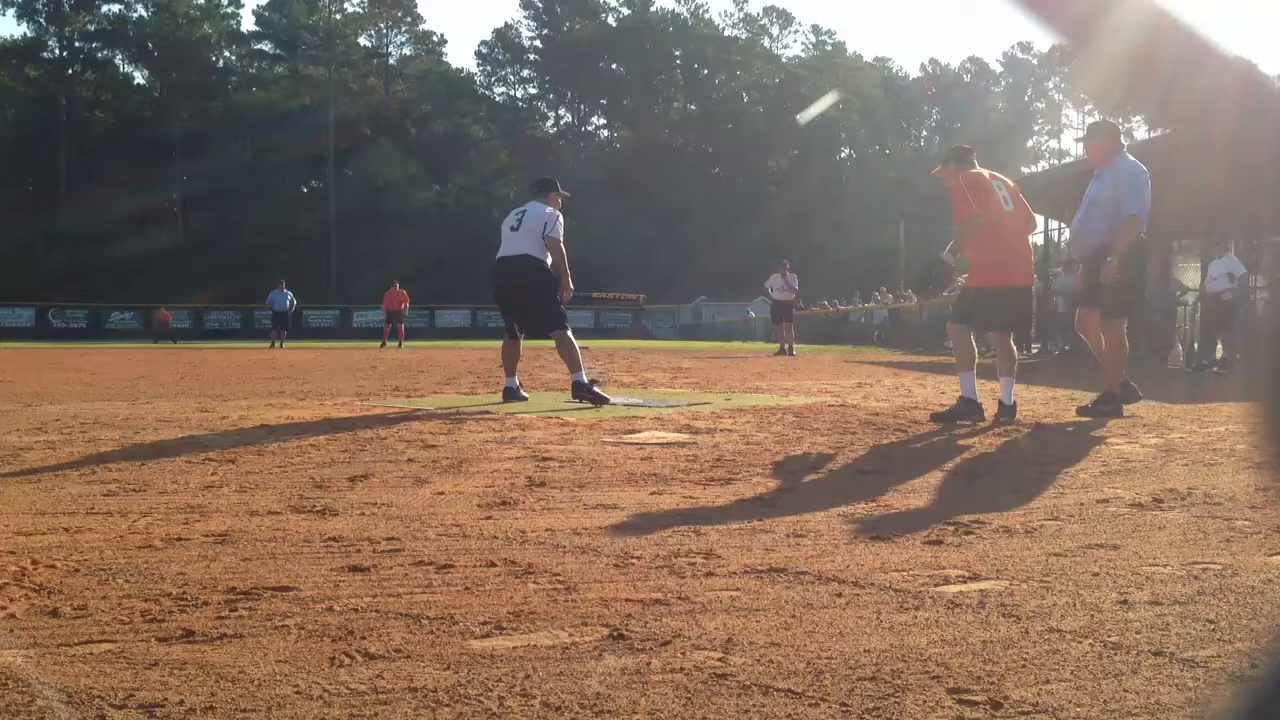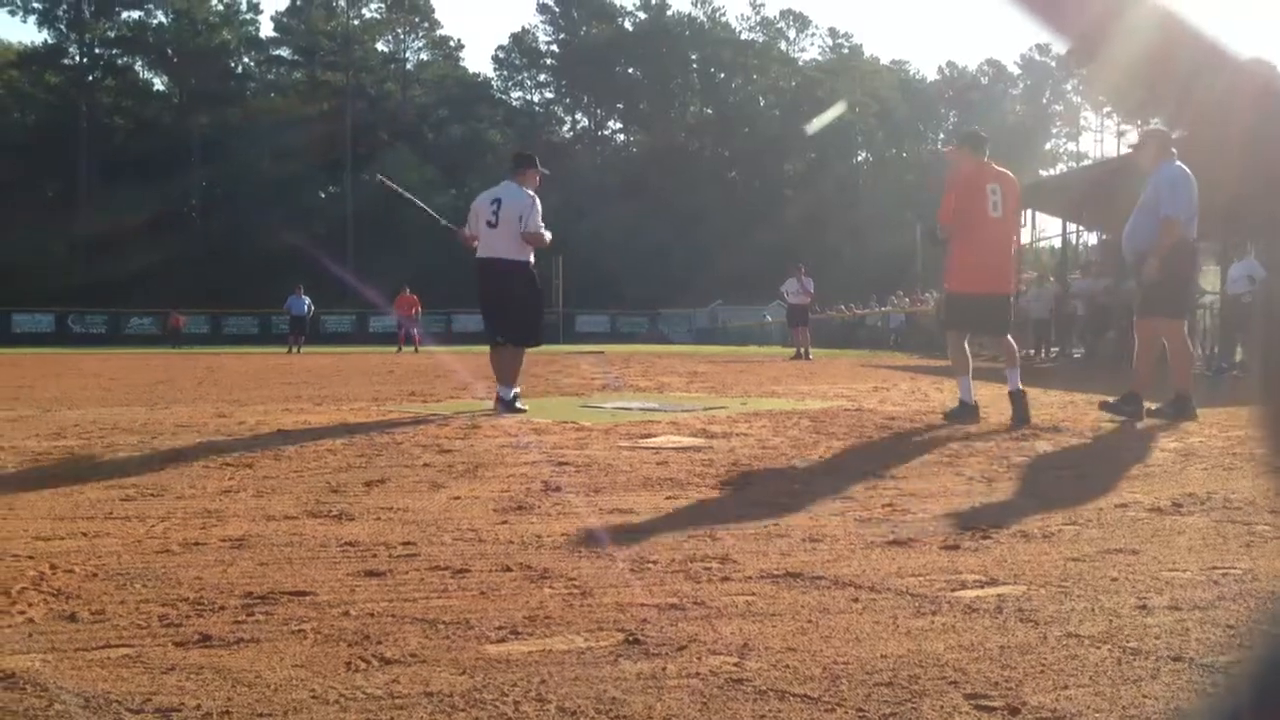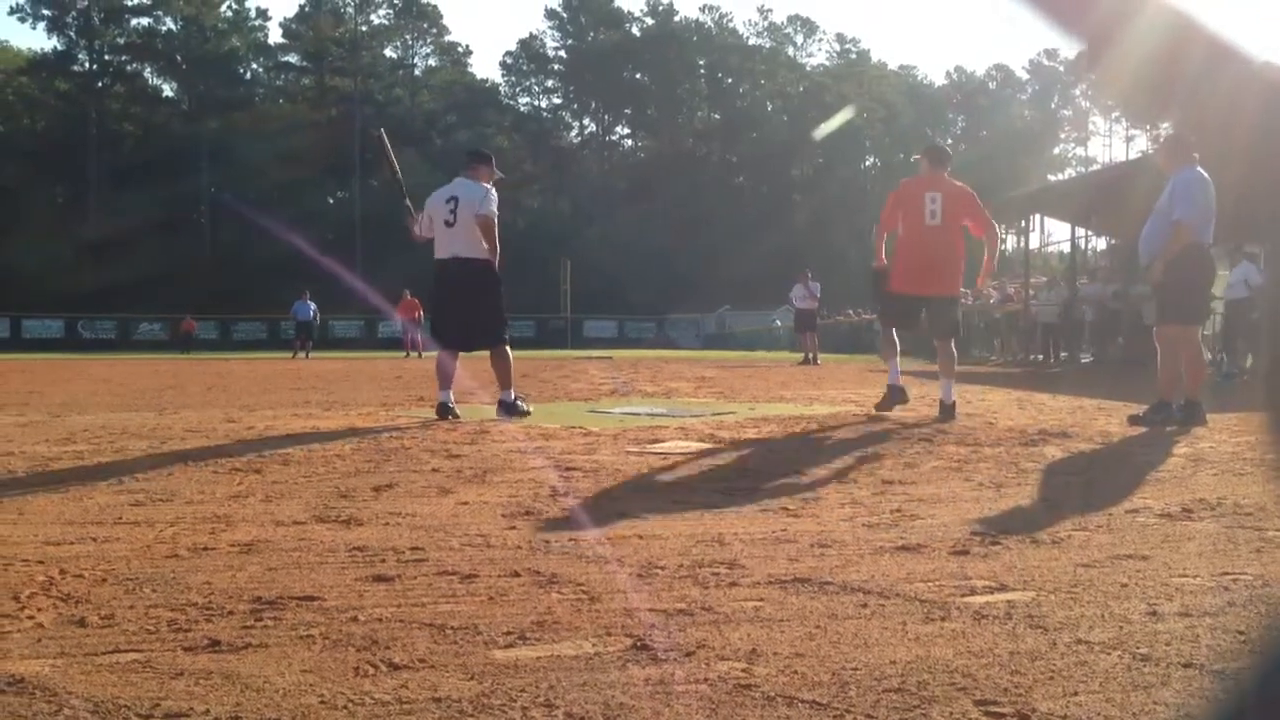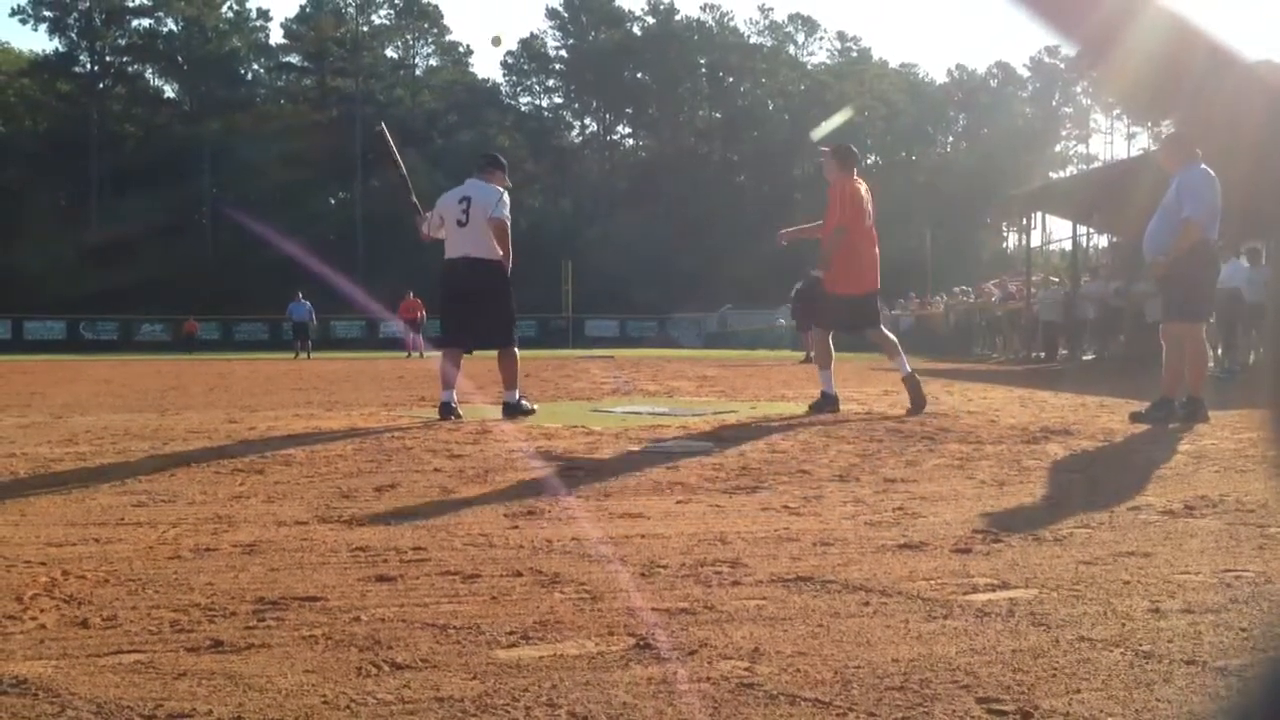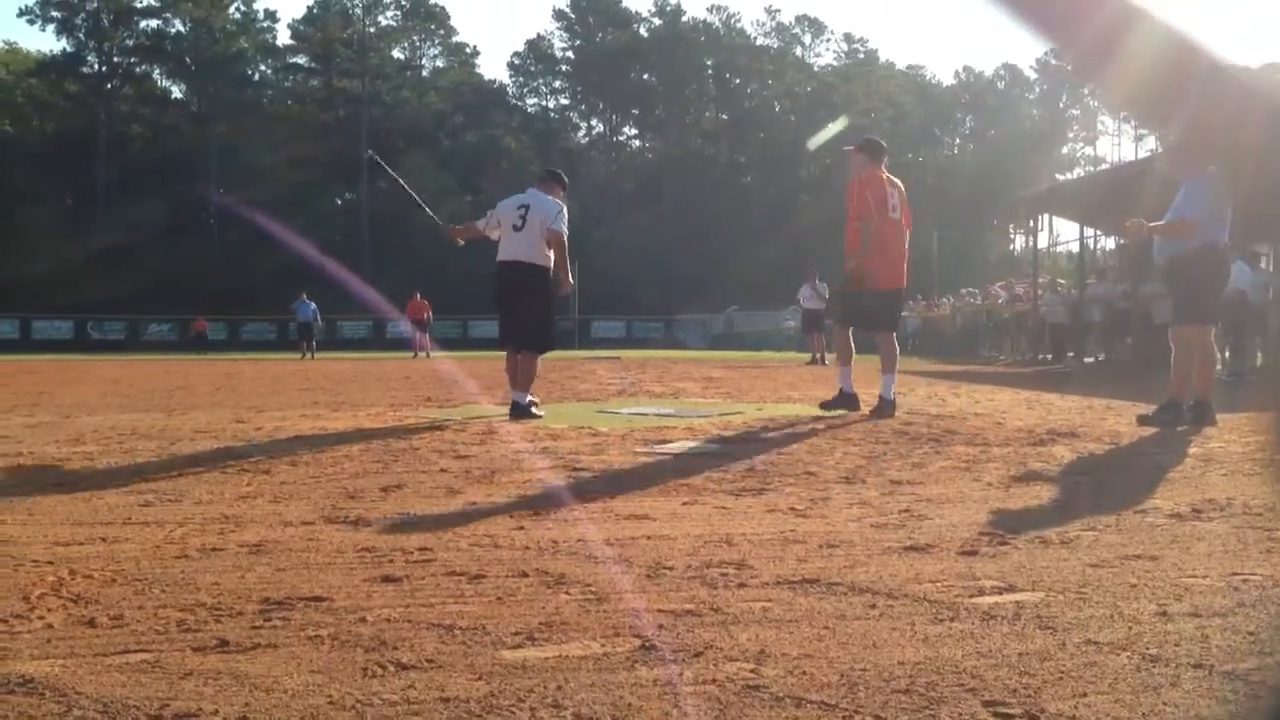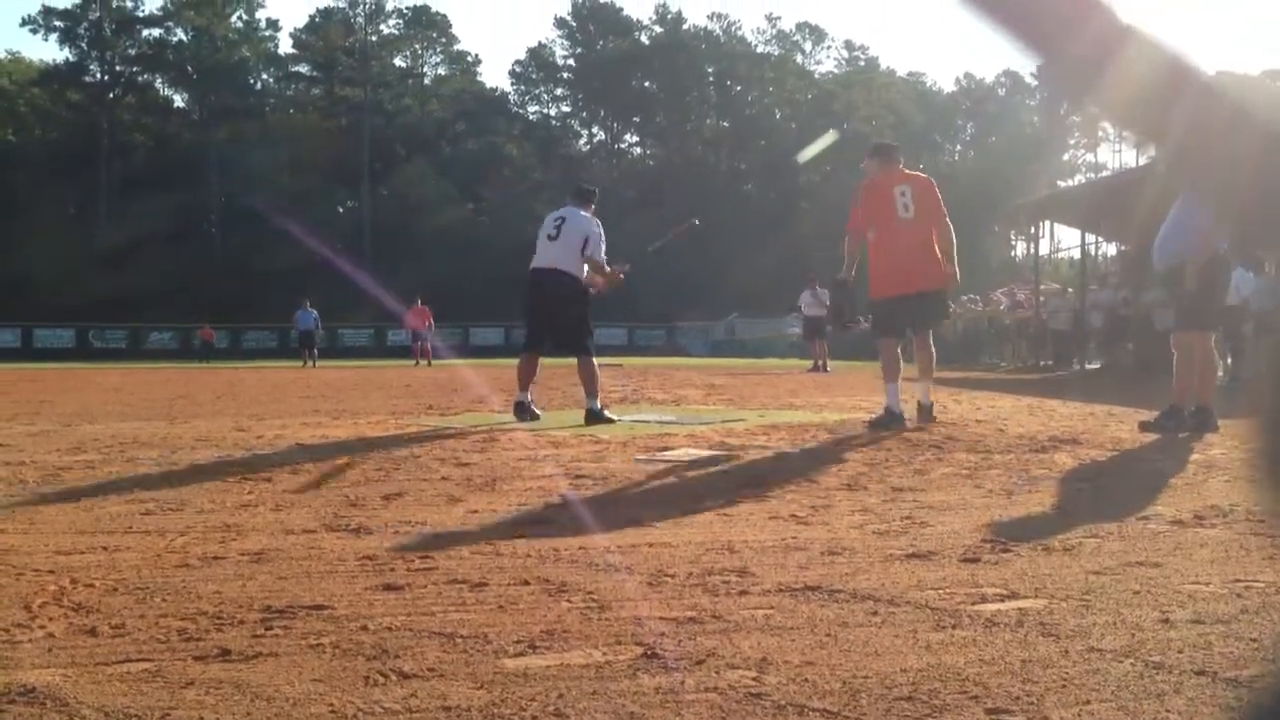
dt=0.7s
person 1, frame 1
left shoulder: (1130, 171)
right shoulder: (1102, 174)
left elbow: (1132, 220)
left wrist: (1113, 259)
right wrist: (1085, 262)
left hip: (1120, 260)
right hip: (1099, 259)
left knee: (1111, 327)
right knee: (1086, 323)
left ankle: (1111, 397)
right ankle: (1120, 384)
person 1, frame 2
left shoulder: (1171, 175)
right shoulder: (1163, 176)
left elbow: (1173, 222)
left wrist: (1154, 259)
right wrist: (1151, 261)
left hip: (1168, 262)
right hip: (1163, 263)
left knee: (1148, 330)
right knee: (1160, 332)
left ankle: (1135, 399)
right ankle: (1182, 400)
person 1, frame 3
left shoulder: (1188, 179)
right shoulder: (1183, 180)
left elbow: (1184, 227)
left wrist: (1160, 262)
right wrist: (1160, 264)
left hip: (1183, 266)
right hip: (1176, 267)
left knee: (1181, 335)
right knee: (1169, 336)
left ankle: (1188, 406)
right ankle: (1168, 405)
person 1, frame 4
left shoulder: (1195, 176)
right shoulder: (1185, 179)
left elbow: (1194, 225)
left wrist: (1167, 258)
right wrist: (1165, 261)
left hip: (1189, 264)
right hip: (1178, 266)
left knee: (1188, 332)
right knee: (1172, 334)
left ankle: (1194, 403)
right ankle: (1168, 402)
person 1, frame 5
left shoulder: (1206, 180)
right shoulder: (1195, 183)
left elbow: (1188, 226)
left wrist: (1148, 229)
right wrist: (1150, 230)
left hip: (1201, 265)
right hip: (1188, 267)
left knee: (1196, 334)
right knee: (1181, 337)
left ankle: (1201, 406)
right ankle: (1183, 404)
person 1, frame 6
right shoulder: (1191, 195)
left elbow: (1209, 232)
left wrist: (1193, 269)
left hip: (1200, 271)
right hip: (1185, 274)
left knee: (1191, 342)
right knee: (1189, 343)
left ankle: (1189, 413)
right ankle: (1196, 412)
person 2, frame 1
left shoulder: (963, 181)
right shoulder: (1002, 181)
left elbow: (972, 222)
right elbow: (1030, 220)
left wrist: (954, 247)
left hip: (988, 271)
right hip: (1019, 271)
left knee: (960, 329)
right knee: (1002, 335)
left ankle: (969, 401)
right ankle: (1007, 403)
person 2, frame 2
left shoulder: (960, 178)
right shoulder: (1008, 180)
left elbow: (946, 228)
right elbow: (1013, 226)
left wrist: (944, 232)
left hip: (966, 275)
right hip: (1001, 274)
left knee: (956, 335)
right knee: (1002, 335)
left ankle: (967, 404)
right ankle: (1016, 392)
person 2, frame 3
left shoulder: (906, 188)
right shoulder: (963, 193)
left elbow: (883, 227)
right elbow: (989, 231)
left wrist: (879, 260)
right wrist: (988, 266)
left hip: (906, 277)
right hip: (946, 281)
left knee: (888, 328)
right knee: (944, 341)
left ankle: (896, 386)
right ankle: (947, 402)
person 2, frame 4
left shoulder: (842, 189)
right shoulder: (859, 187)
left elbow: (837, 233)
left wrist: (822, 268)
right wrist: (794, 233)
left hip: (843, 278)
right hip: (866, 276)
left knee: (821, 332)
right knee: (876, 330)
left ankle: (828, 396)
right ankle: (907, 375)
person 2, frame 5
left shoulder: (863, 182)
right shoulder: (896, 186)
left elbow: (865, 224)
left wrist: (853, 262)
left hip: (864, 274)
right hip: (893, 274)
left knee: (842, 327)
right knee: (886, 334)
left ankle: (846, 392)
right ankle: (887, 399)
person 2, frame 6
left shoulder: (870, 188)
right shoulder: (924, 183)
left elbow: (856, 235)
right elbow: (943, 226)
left wrist: (847, 272)
right wrist: (950, 265)
left hip: (888, 280)
right hip: (927, 277)
left knee: (888, 343)
right knee: (923, 338)
left ankle: (893, 411)
right ankle: (925, 403)
person 3, frame 1
left shoulder: (512, 216)
right shoulder: (551, 214)
right elbow: (554, 245)
right wrist: (566, 281)
left hip: (503, 270)
right hip: (530, 269)
left knee: (514, 332)
right knee: (559, 328)
left ankle: (511, 387)
right ankle: (580, 383)
person 3, frame 2
left shoulder: (483, 198)
right shoulder: (527, 198)
left elbow: (469, 237)
right elbow: (532, 236)
left wrist: (475, 236)
right wrist: (546, 237)
left hip: (486, 269)
right hip: (516, 271)
left knee: (497, 336)
right knee: (519, 338)
left ankle: (505, 388)
right ankle: (506, 395)
person 3, frame 3
left shoulder: (436, 197)
right shoulder: (483, 192)
left elbow: (420, 235)
right elbow: (485, 220)
left wrist: (415, 223)
right wrist: (494, 251)
left hip: (445, 271)
right hip: (478, 270)
left knee: (447, 342)
right knee: (497, 339)
left ankle: (445, 400)
right ankle: (508, 399)
person 3, frame 4
left shoulder: (447, 198)
right shoulder: (495, 194)
left elbow: (428, 233)
right elbow: (499, 225)
left wrist: (424, 220)
right wrist: (507, 258)
left hip: (454, 272)
right hip: (489, 271)
left knee: (453, 342)
right knee: (505, 340)
left ankle: (447, 400)
right ankle: (512, 400)
person 3, frame 5
left shoulder: (507, 204)
right shoulder: (555, 206)
left elbow: (481, 229)
right elbow: (556, 238)
left wrist: (457, 232)
right wrist: (565, 273)
left hip: (505, 273)
right hip: (535, 276)
left knee: (513, 341)
right knee: (533, 344)
left ankle: (518, 397)
right ankle: (521, 401)
person 3, frame 6
left shoulder: (550, 218)
right shoulder: (591, 223)
right elbow: (594, 261)
left wrist: (592, 279)
right wrist: (609, 275)
left hip: (538, 279)
right hip: (567, 284)
left knee: (532, 345)
right knee: (584, 349)
left ankle: (522, 402)
right ankle: (593, 408)
